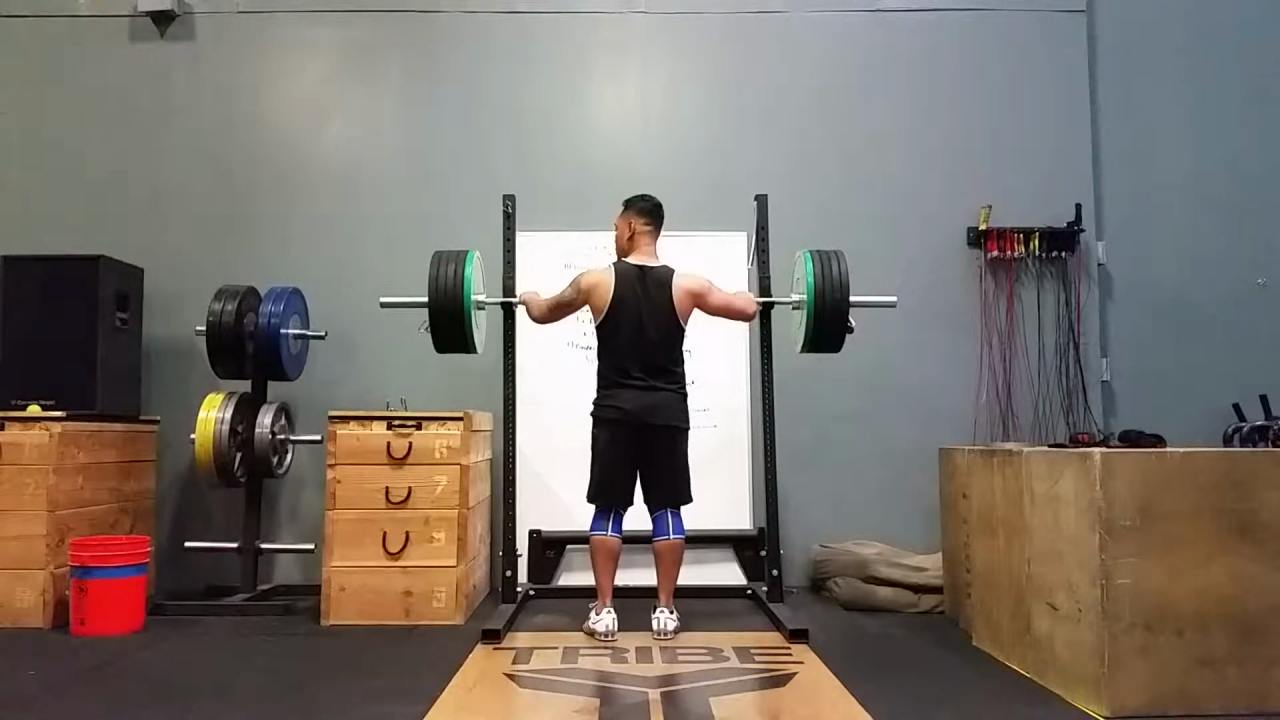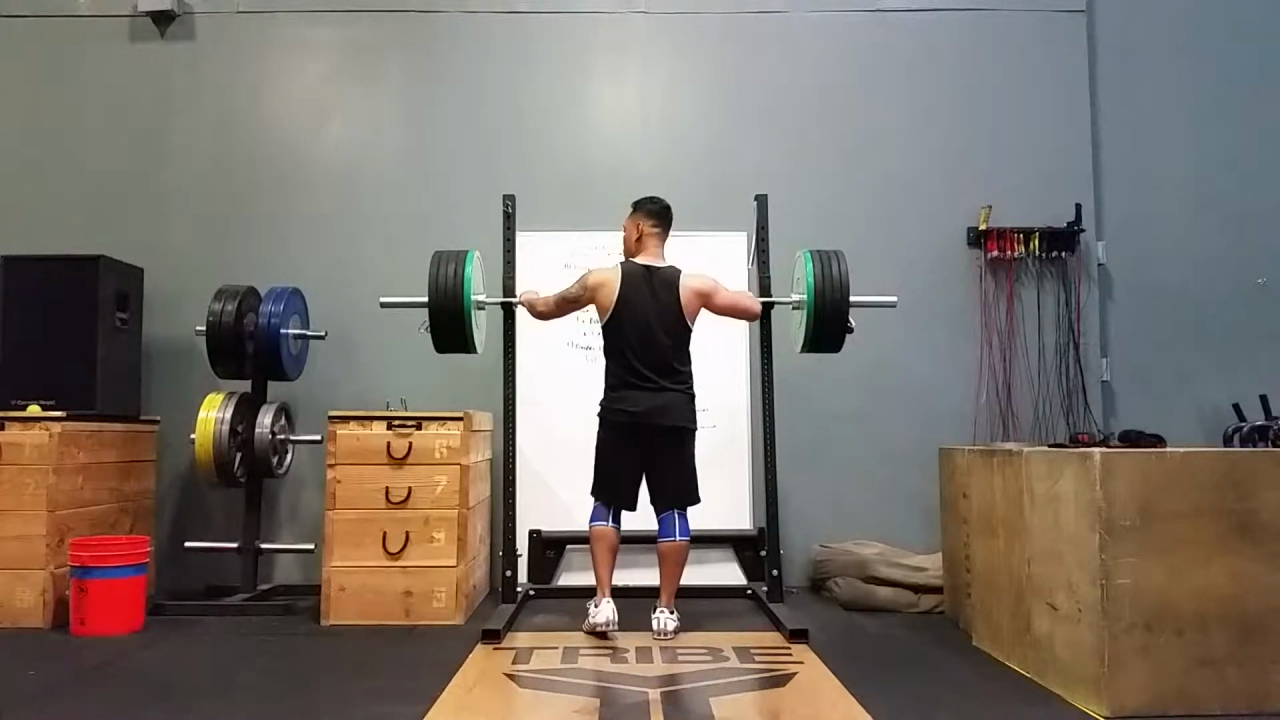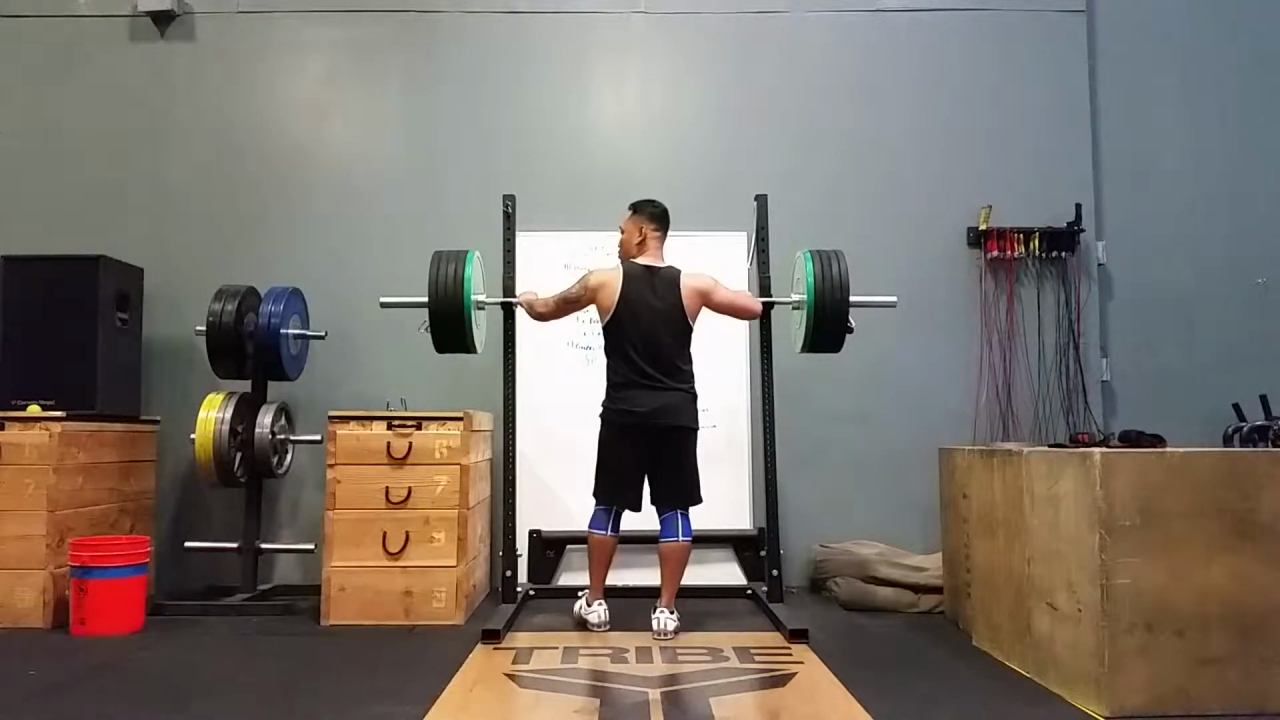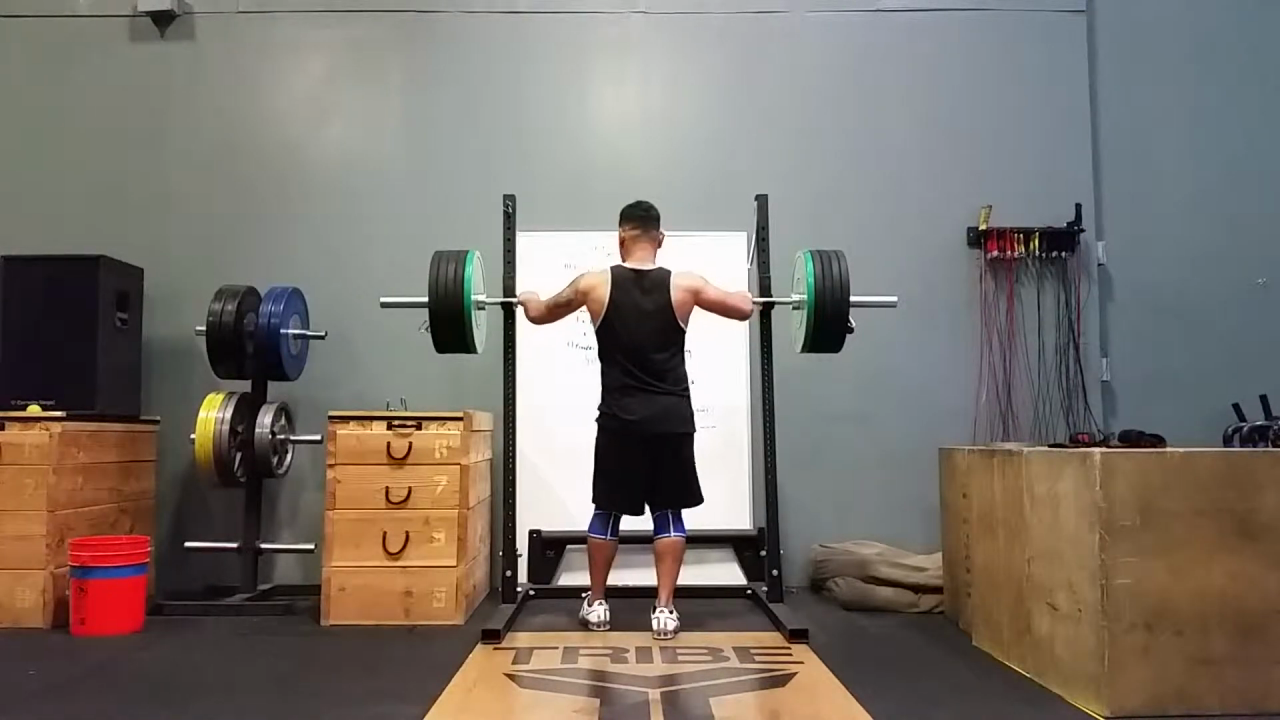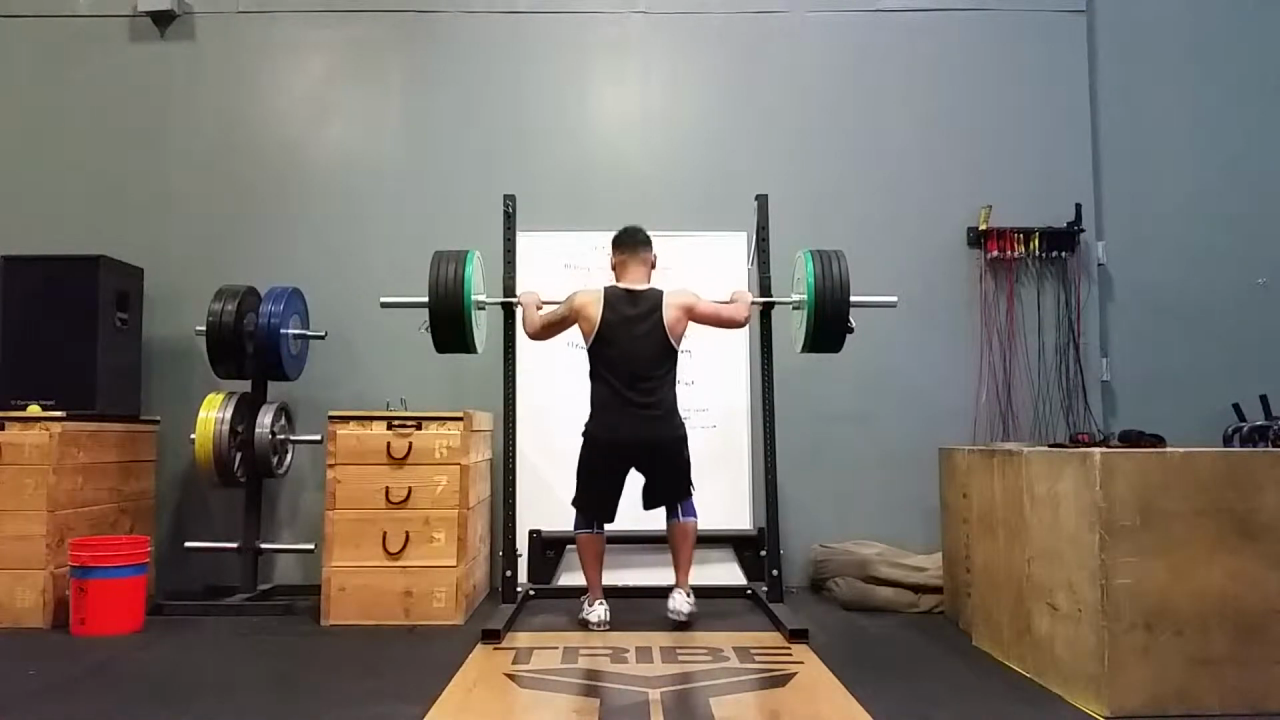
dt=0.3s
person 1, frame 1
left shoulder: (596, 281)
right shoulder: (686, 284)
left elbow: (542, 314)
right elbow: (746, 310)
left wrist: (529, 299)
right wrist: (749, 297)
left hip: (615, 413)
right hip: (667, 412)
left knee: (608, 511)
right knee: (666, 510)
left ankle: (603, 612)
right ankle: (665, 611)
person 1, frame 2
left shoulder: (603, 281)
right shoulder: (693, 286)
left elbow: (546, 309)
right elbow: (753, 309)
left wrist: (527, 300)
right wrist: (749, 297)
left hip: (621, 413)
right hip: (675, 414)
left knee: (607, 505)
right knee: (672, 510)
left ankle: (603, 602)
right ankle: (665, 611)
person 1, frame 3
left shoulder: (604, 281)
right shoulder: (693, 285)
left elbow: (546, 310)
right elbow: (753, 309)
left wrist: (526, 301)
right wrist: (748, 296)
left hip: (624, 414)
right hip: (677, 414)
left knee: (608, 507)
right knee: (674, 511)
left ankle: (595, 602)
right ankle: (666, 610)
person 1, frame 4
left shoulder: (594, 284)
right shoulder: (685, 285)
left elbow: (539, 314)
right elbow: (743, 309)
left wrist: (528, 298)
right wrist: (745, 295)
left hip: (620, 419)
right hip: (672, 418)
left knee: (608, 512)
right knee: (669, 515)
left ankle: (596, 604)
right ankle: (665, 609)
person 1, frame 5
left shoulder: (587, 303)
right shoulder: (677, 303)
left elbow: (535, 330)
right elbow: (739, 317)
left wrist: (529, 304)
right wrist: (743, 299)
left hip: (606, 433)
right hip: (663, 432)
left knee: (590, 514)
right knee: (679, 505)
left ankle: (595, 603)
right ankle: (681, 594)
